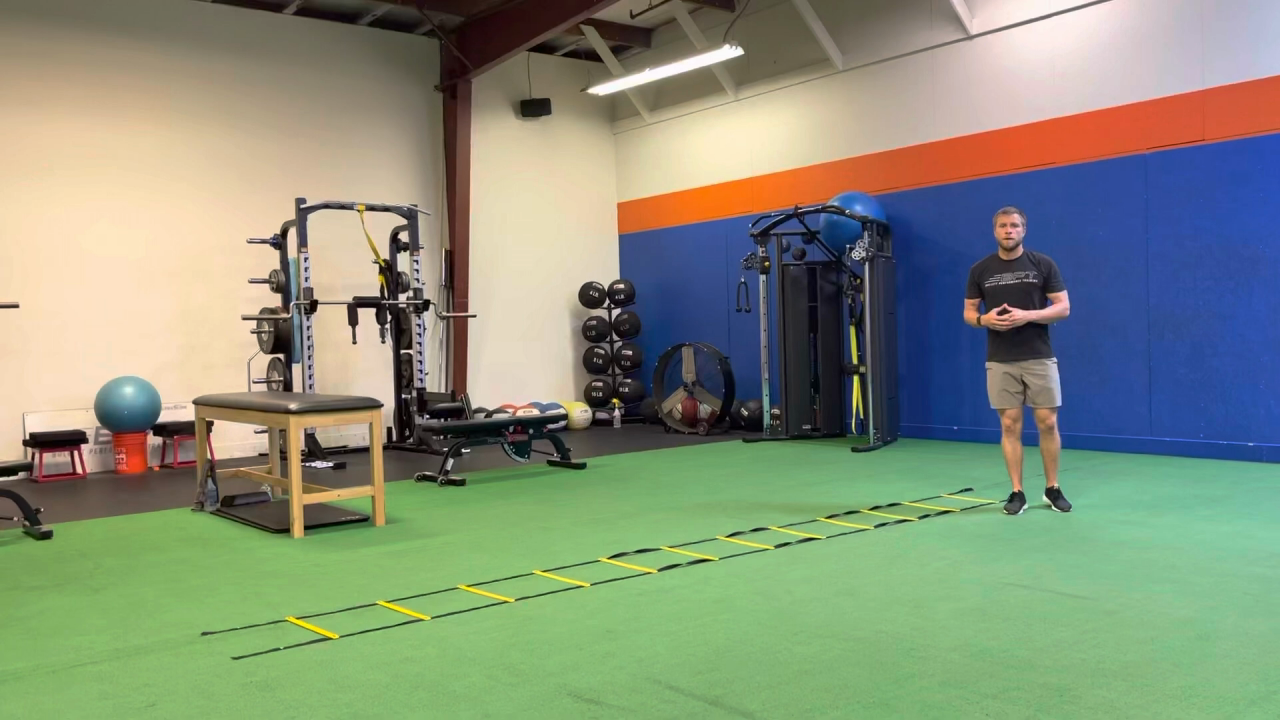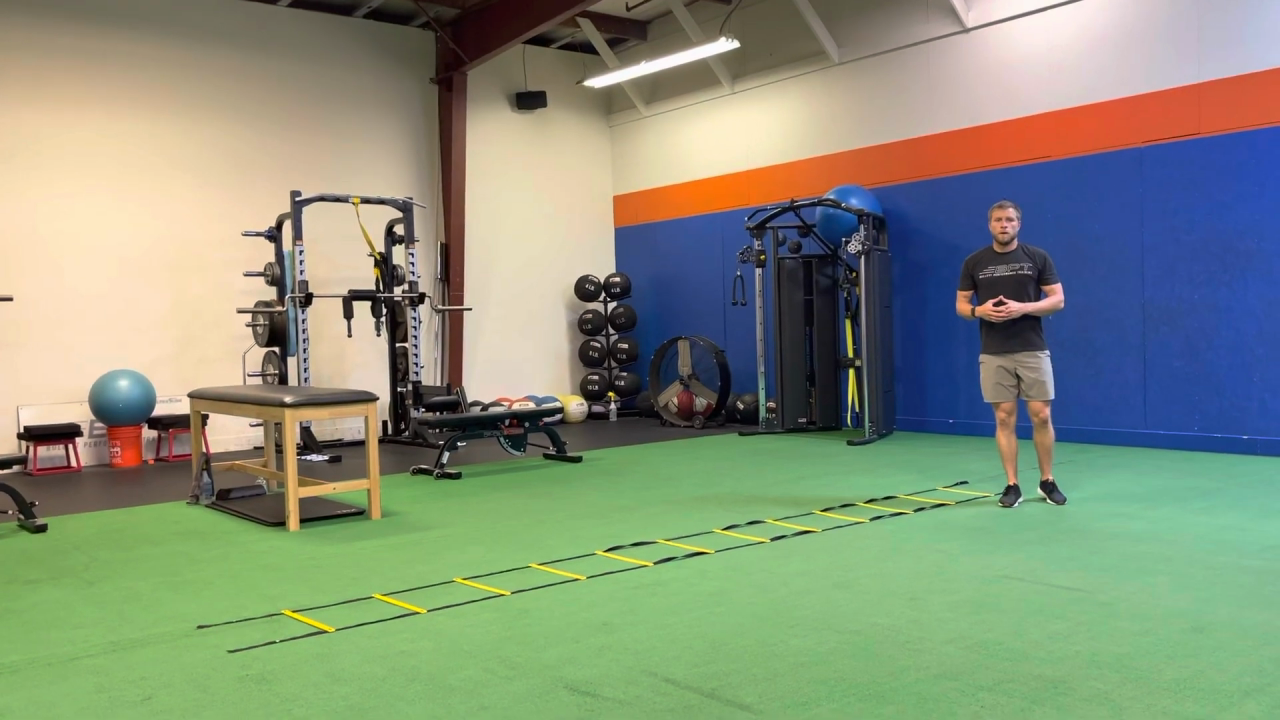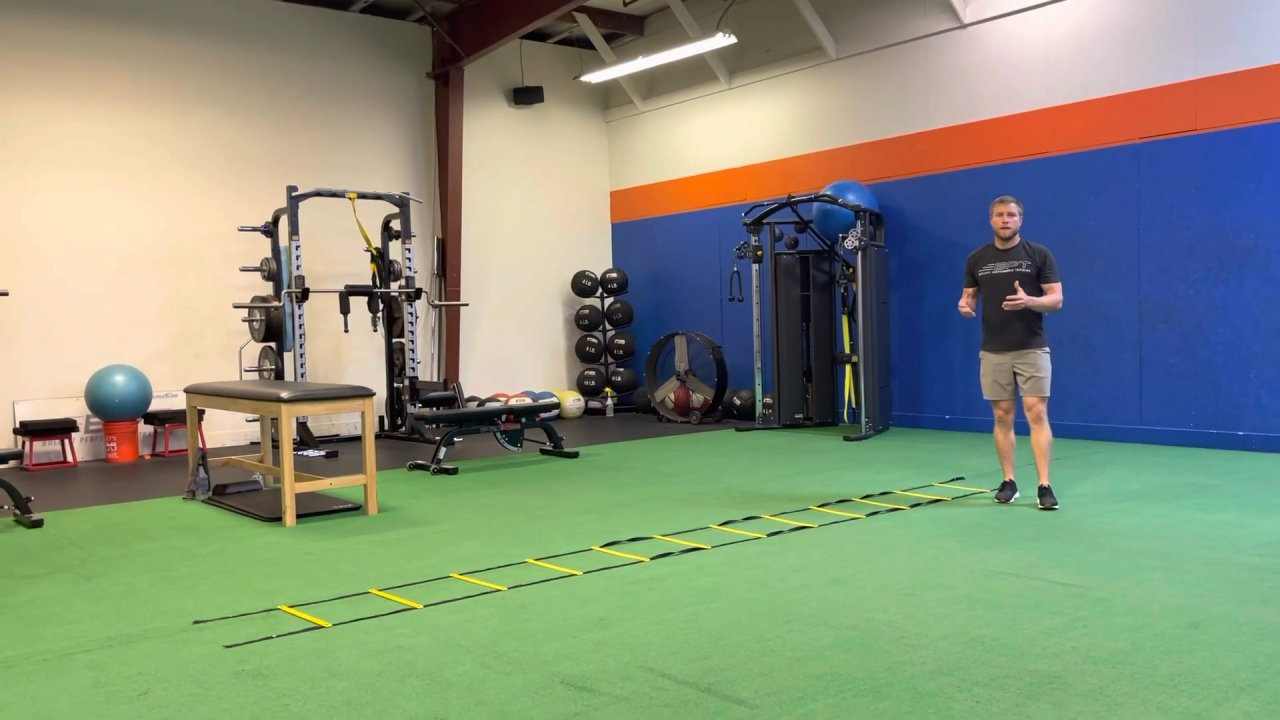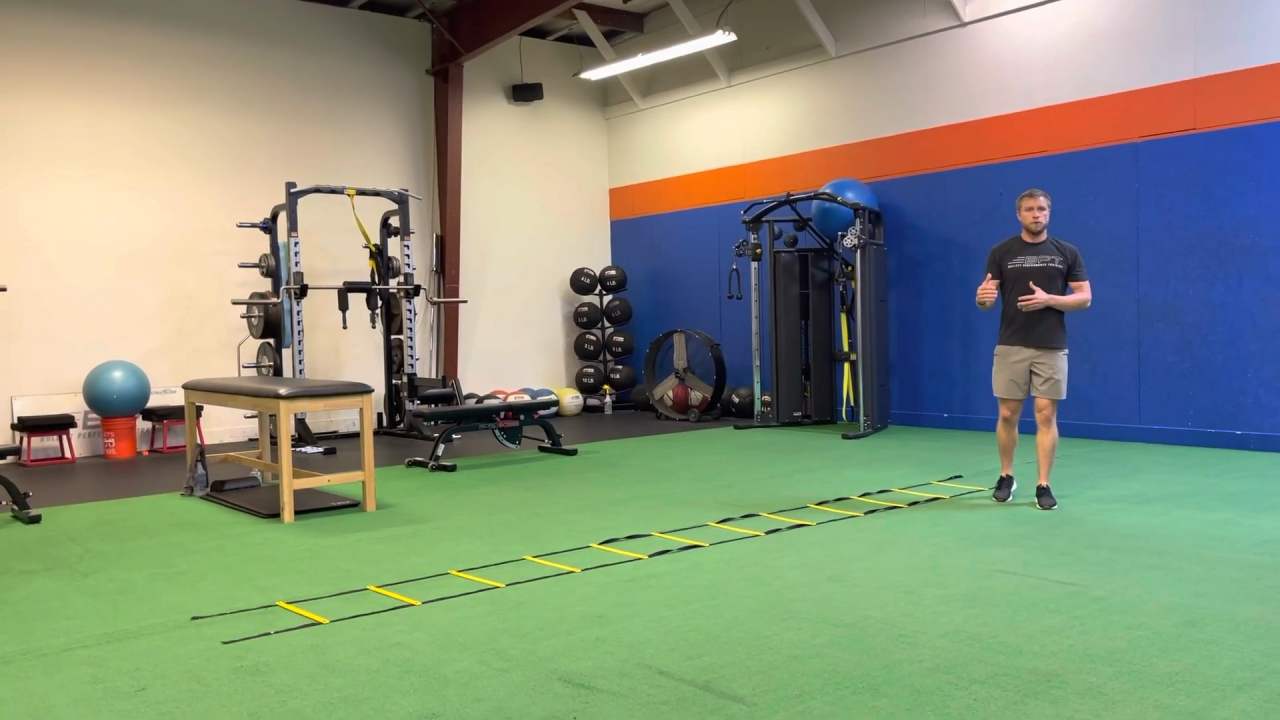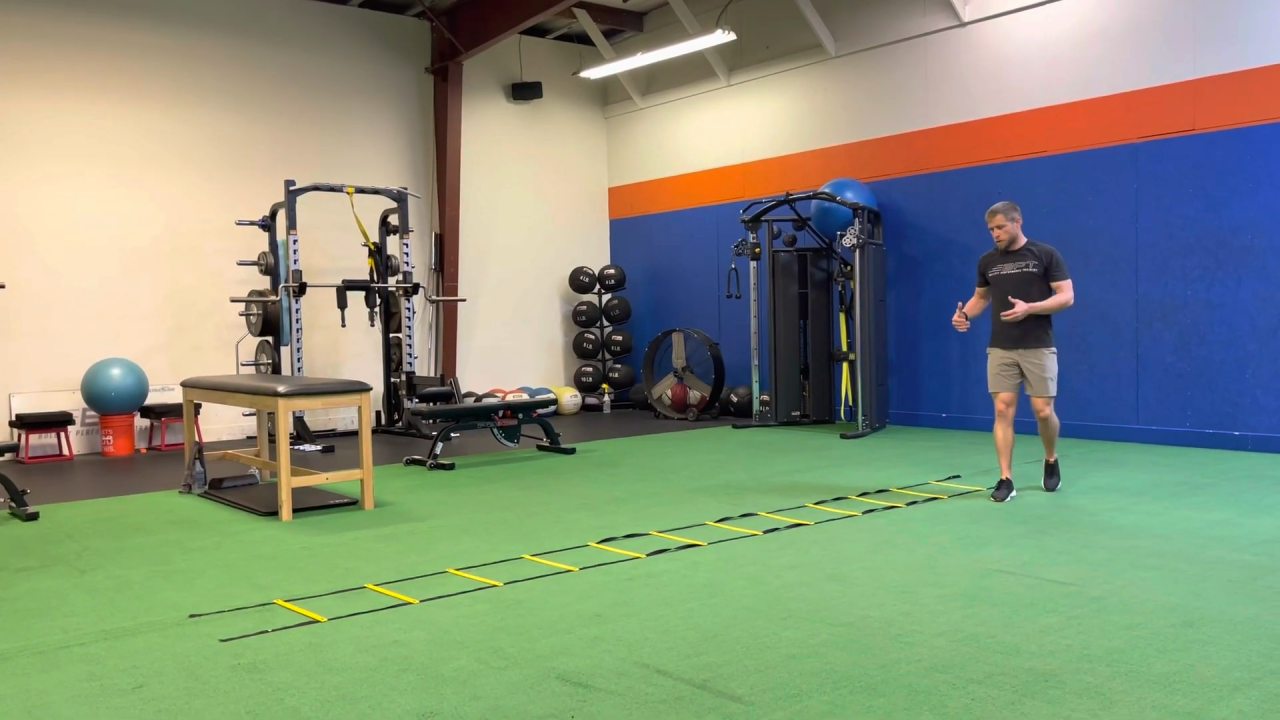
dt=1s
person 1, frame 1
left shoulder: (1043, 264)
right shoulder: (980, 269)
left elbow: (1063, 308)
right elbow: (968, 311)
left wrist: (1027, 316)
right wrist: (983, 319)
left hip: (1040, 358)
right hip: (1000, 361)
left knee: (1048, 423)
right knee: (1010, 425)
left ankle: (1053, 489)
right ankle: (1017, 492)
person 1, frame 2
left shoulder: (1038, 257)
right shoulder: (974, 262)
left elbow: (1057, 300)
right elbow: (961, 305)
left wrist: (1023, 308)
right wrist: (979, 311)
left hip: (1033, 350)
right hip: (993, 354)
left knee: (1041, 416)
right knee: (1005, 419)
left ankle: (1047, 481)
right ankle: (1012, 485)
person 1, frame 3
left shoulder: (1040, 254)
right shoulder: (976, 259)
left elbow: (1056, 299)
right elbow: (969, 299)
left wrist: (1029, 301)
right wrist: (965, 306)
left hip: (1032, 349)
right hip: (993, 351)
left knee: (1037, 414)
right knee: (1002, 417)
left ankle: (1044, 485)
right ankle: (1009, 481)
person 1, frame 4
left shoulder: (1067, 252)
right shoulder: (1001, 252)
left elbow: (1084, 298)
right elbow: (987, 298)
left wrist: (1049, 299)
right wrist: (983, 297)
left hip: (1052, 348)
right hip: (1010, 347)
left knee: (1046, 415)
right knee: (1008, 415)
left ankle: (1043, 485)
right ankle: (1006, 477)
person 1, frame 5
left shoulder: (1047, 255)
right shoulder: (987, 261)
left elbow: (1066, 297)
right elbow: (981, 297)
left wrist: (1029, 307)
right wrist: (964, 314)
left hip: (1039, 347)
right hip: (1000, 348)
left knee: (1044, 411)
right knee: (1003, 411)
left ankle: (1051, 460)
right ankle: (1006, 479)
